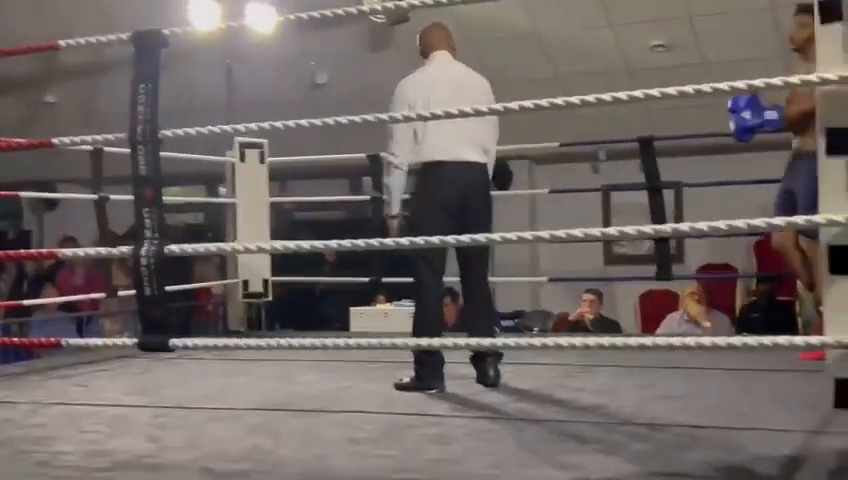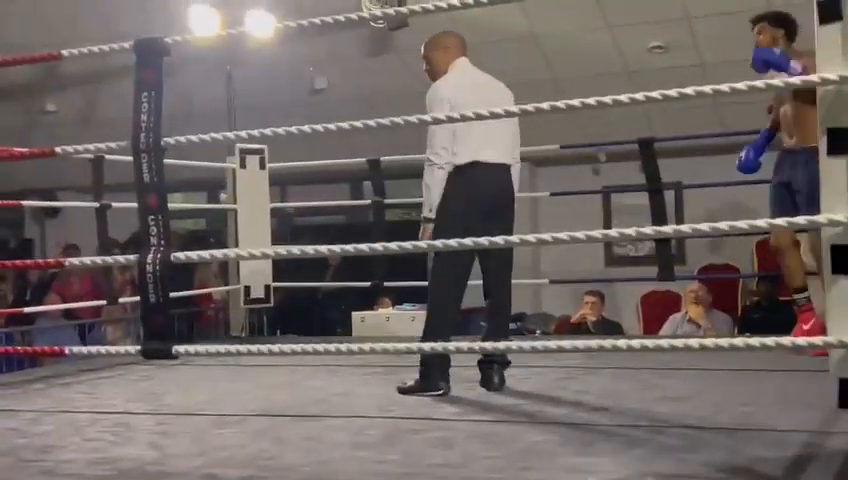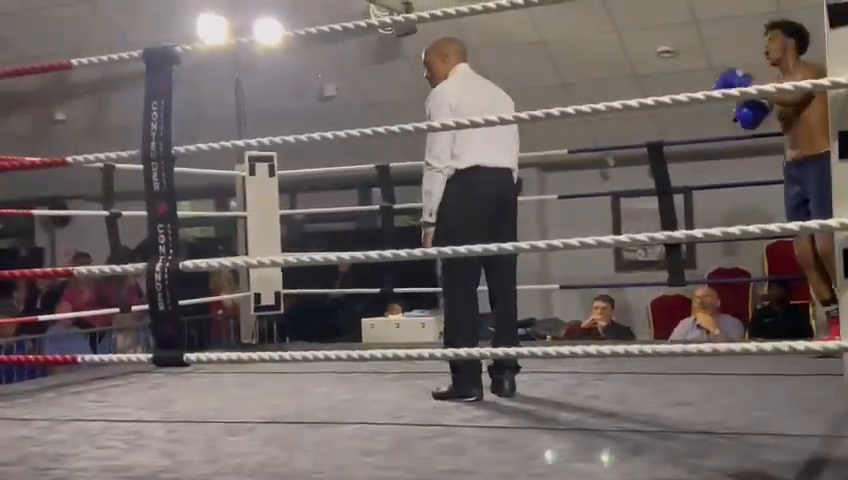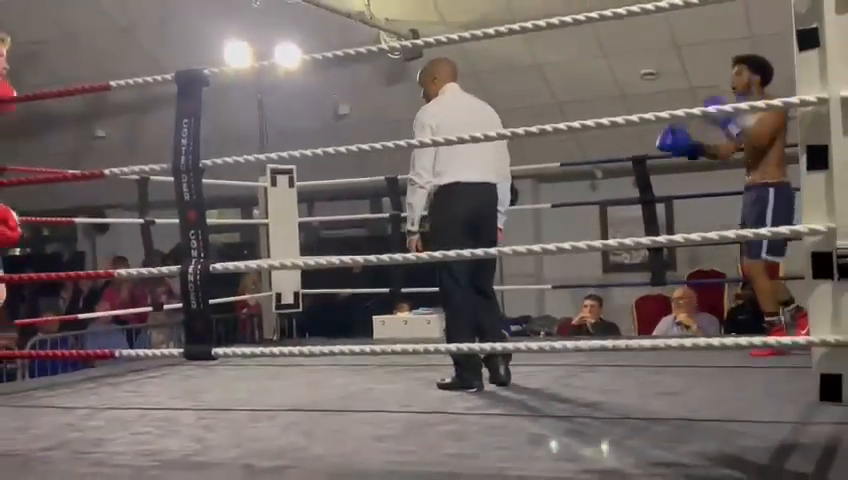
dt=0.5s
person 1, frame 1
left shoulder: (411, 85)
right shoulder: (479, 83)
left elbow: (399, 154)
right elbow: (490, 145)
left wrist: (393, 208)
left hip: (434, 181)
right hip: (476, 180)
left knee: (429, 276)
right knee: (476, 273)
left ankle: (429, 371)
right ankle: (487, 362)
person 1, frame 2
left shoulder: (444, 89)
right shoulder: (500, 89)
left elbow: (438, 156)
right elbow: (514, 153)
left wrist: (430, 213)
right wrist: (508, 201)
left hip: (466, 183)
right hip: (502, 183)
left knee: (447, 279)
right knee: (498, 278)
left ankle: (434, 374)
right ankle: (494, 367)
person 1, frame 3
left shoulder: (443, 94)
right shoulder: (499, 94)
left elbow: (437, 160)
right elbow: (513, 156)
left wrist: (429, 217)
left hip: (466, 187)
right hip: (504, 186)
left knee: (460, 284)
right knee: (502, 283)
left ankle: (467, 380)
right ankle: (504, 374)
person 1, frame 4
left shoulder: (430, 113)
right shoulder: (488, 111)
left elbow: (421, 175)
right elbow: (503, 171)
left wrist: (412, 226)
right wrist: (499, 218)
left hip: (450, 201)
right hip: (485, 199)
left knee: (455, 287)
right knee: (482, 284)
left ankle: (468, 372)
right ankle: (497, 360)
person 2, frame 1
right shoulder: (800, 70)
left elbow: (806, 108)
right elbow: (791, 115)
left hip: (817, 161)
right hip: (798, 161)
left knee: (809, 242)
right knee: (781, 240)
person 2, frame 2
left shoulder: (807, 61)
right shoulder: (776, 74)
left elbow: (818, 84)
left wrist: (781, 62)
right wrist: (758, 145)
left hip: (812, 157)
right hip: (786, 160)
left knee: (818, 241)
right knee: (780, 240)
right ankle: (807, 313)
person 2, frame 3
left shoulder: (810, 72)
right shoulder: (784, 84)
left elbow: (787, 100)
left hip: (822, 165)
right hip: (795, 171)
left knee: (826, 246)
right knee: (803, 253)
right ankle: (836, 323)
person 2, frame 4
left shoulder: (773, 108)
right shoulder: (744, 113)
left elbow: (758, 142)
right elbow: (725, 151)
left wrist: (729, 123)
right wrist: (690, 146)
left hip: (771, 193)
right hip: (753, 193)
left knee: (754, 266)
right knee: (754, 267)
left ankle: (778, 332)
